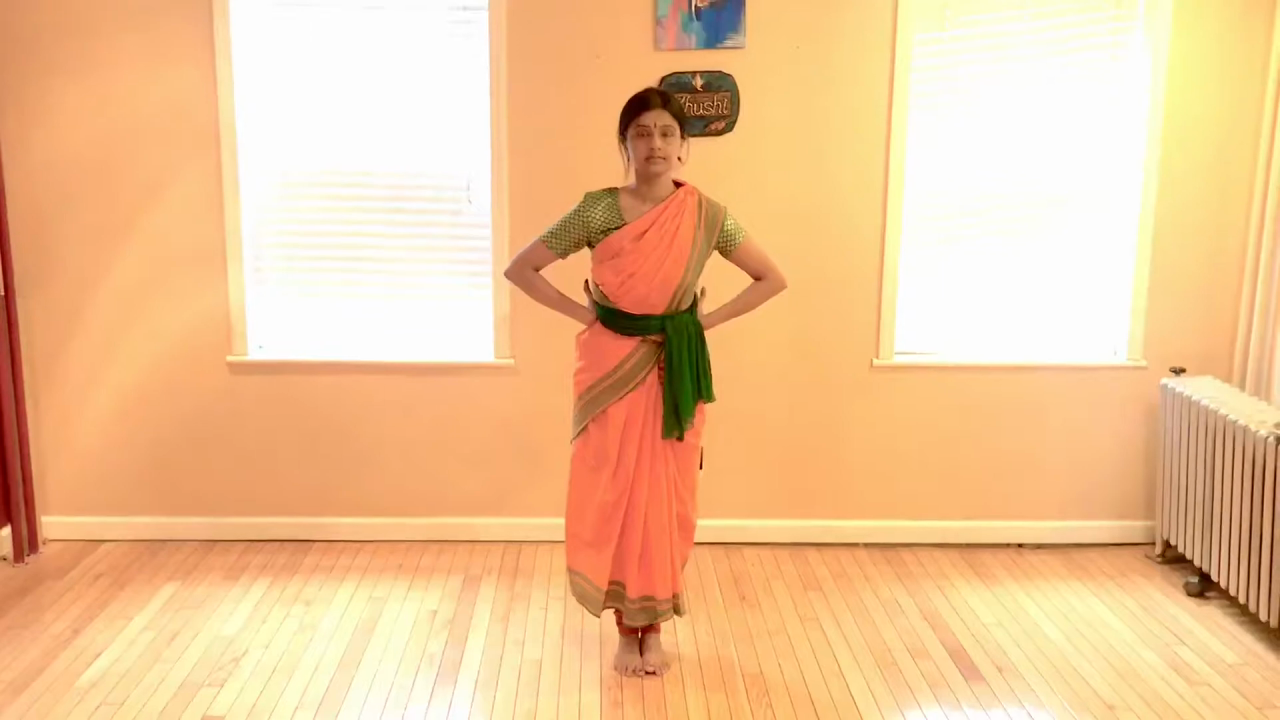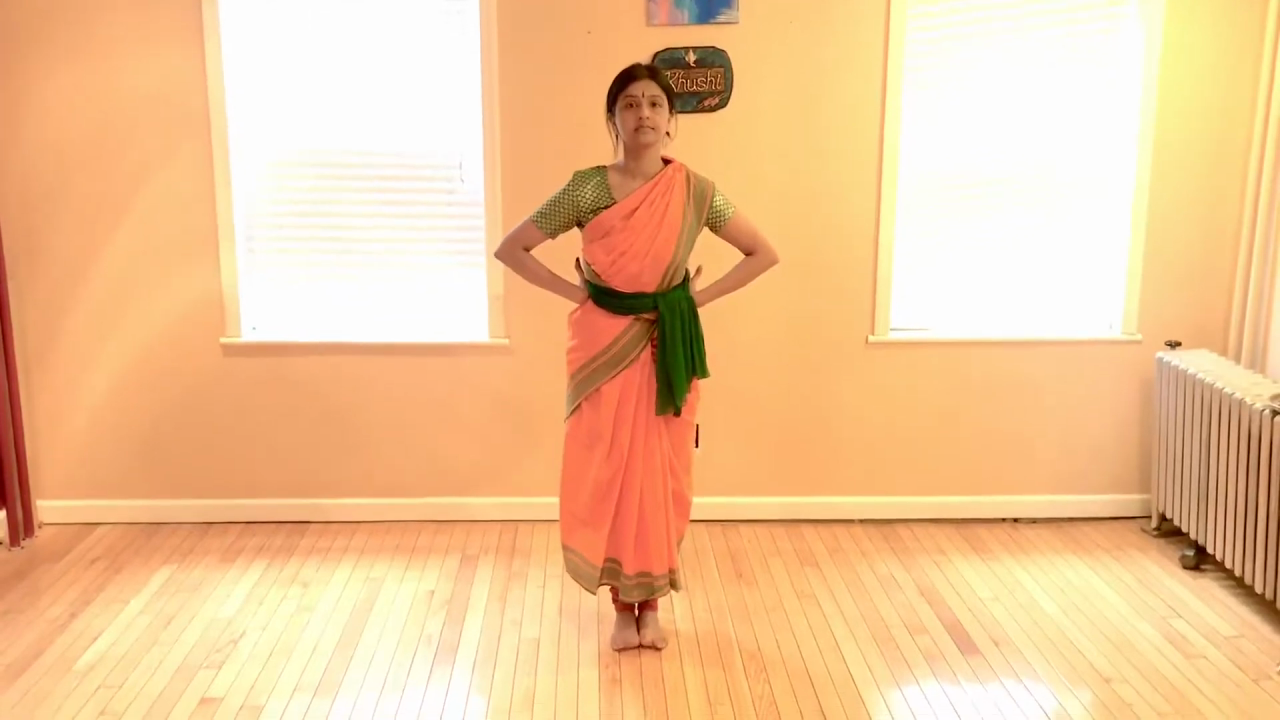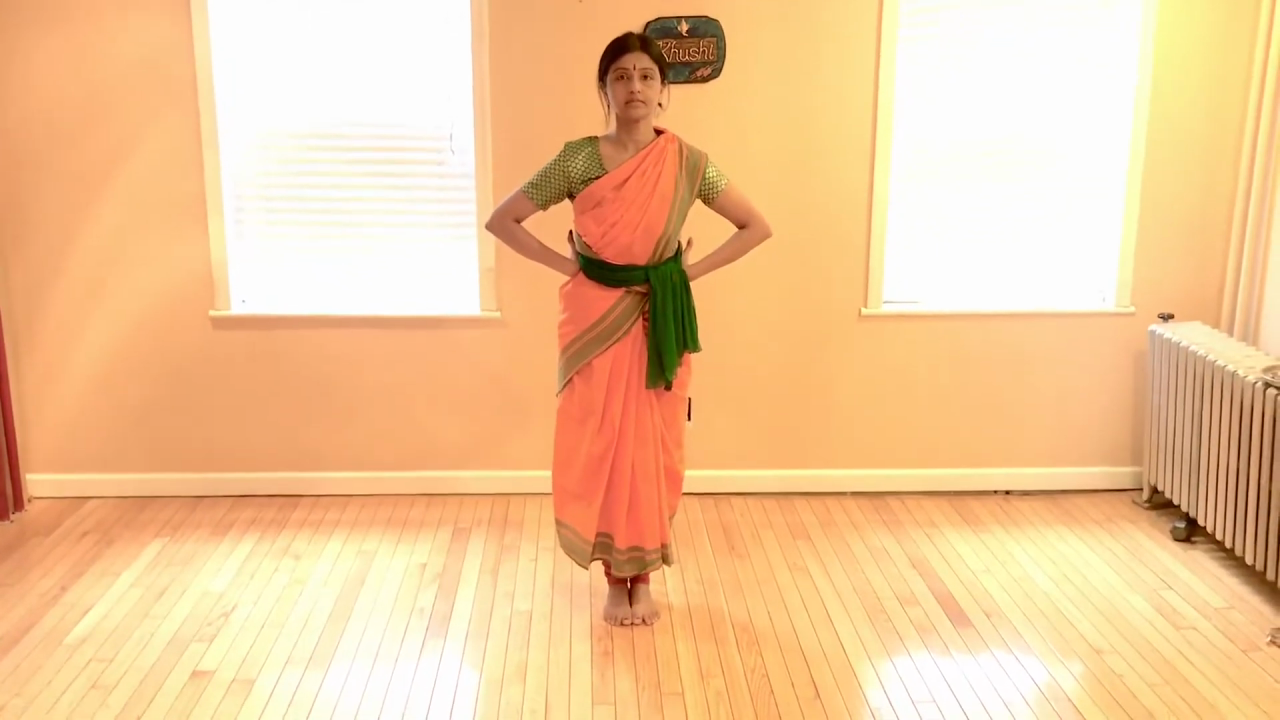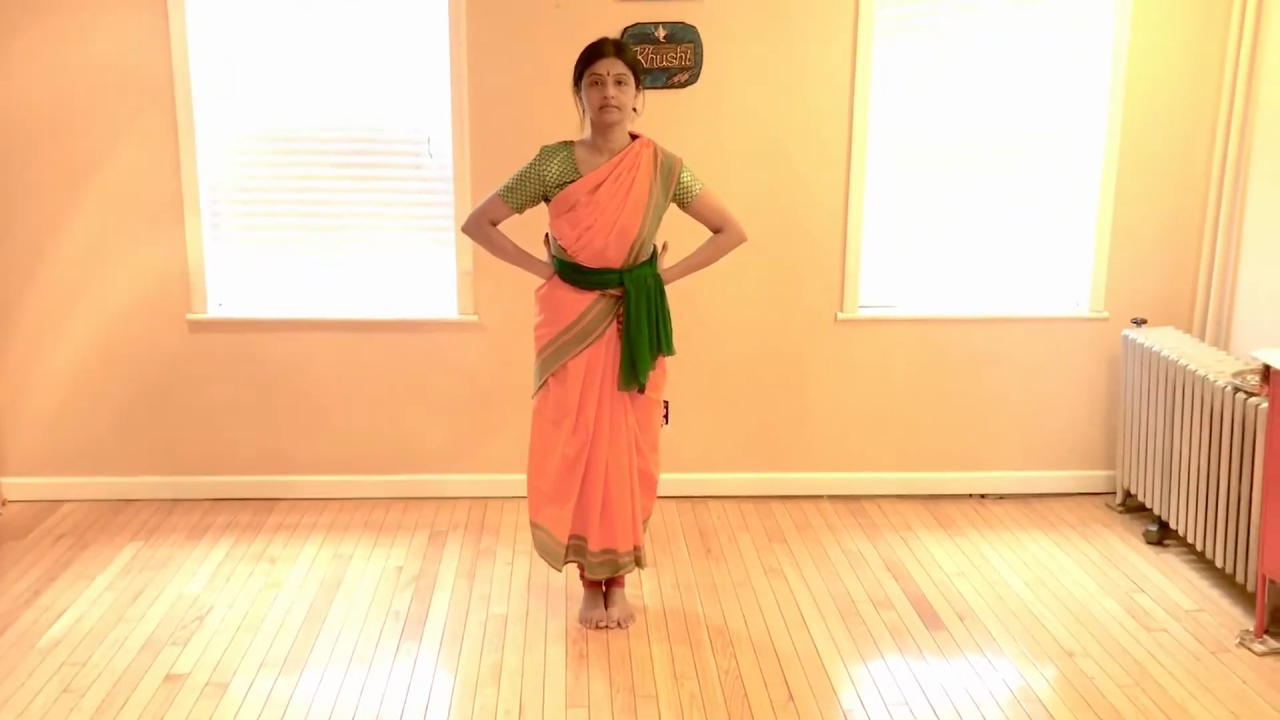
dt=1s
person 1, frame 1
left shoulder: (706, 216)
right shoulder: (596, 210)
left elbow: (771, 278)
right elbow: (520, 268)
left wrist: (708, 319)
right wrist: (582, 312)
left hip: (674, 372)
right hip: (611, 368)
left knee: (666, 497)
right knee: (614, 495)
left ankle: (654, 627)
right ankle: (626, 628)
person 1, frame 2
left shoulder: (695, 192)
right shoulder: (586, 189)
left elbow: (763, 254)
right elbow: (510, 249)
left wrist: (700, 297)
right wrist: (575, 292)
left hip: (667, 348)
right hip: (604, 346)
left knee: (660, 473)
right knee: (607, 473)
left ankle: (651, 603)
right ankle: (622, 606)
person 1, frame 3
left shoulder: (688, 163)
right shoulder: (577, 159)
left elbow: (757, 226)
right elbow: (501, 220)
left wrist: (693, 270)
right wrist: (566, 265)
left hip: (659, 321)
right hip: (595, 319)
left knee: (652, 447)
right knee: (600, 446)
left ankle: (643, 576)
right ankle: (614, 578)
person 1, frame 4
left shoulder: (663, 167)
right shoulder: (552, 163)
left elbow: (731, 231)
right elbow: (477, 223)
left wrist: (668, 274)
right wrist: (541, 267)
left hip: (634, 325)
right hip: (570, 321)
left knee: (626, 450)
right knee: (575, 449)
left ankle: (618, 579)
right ankle: (591, 581)
